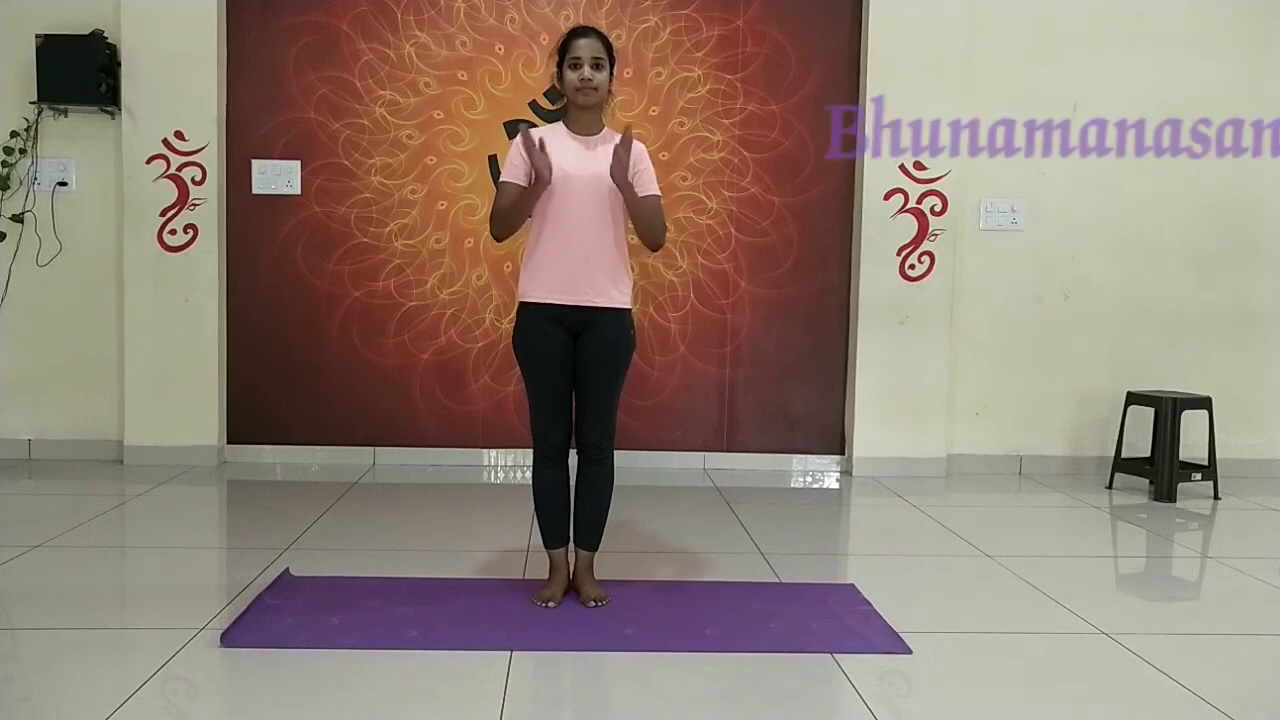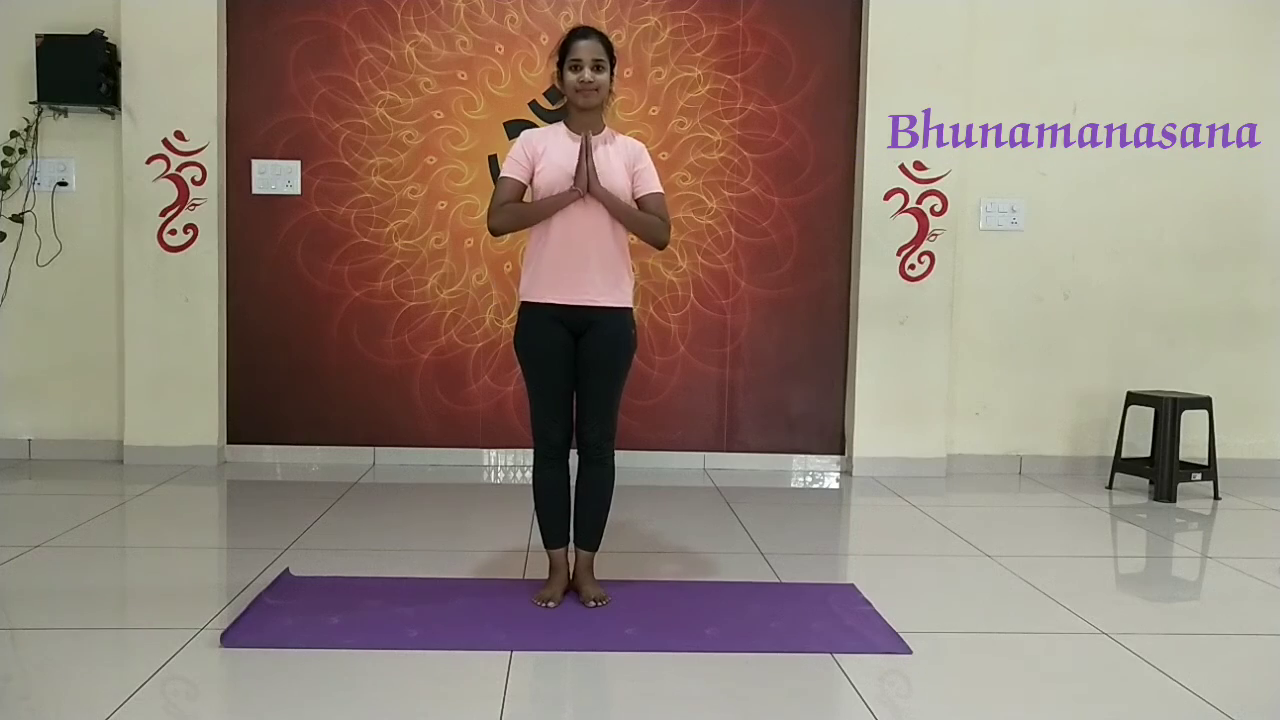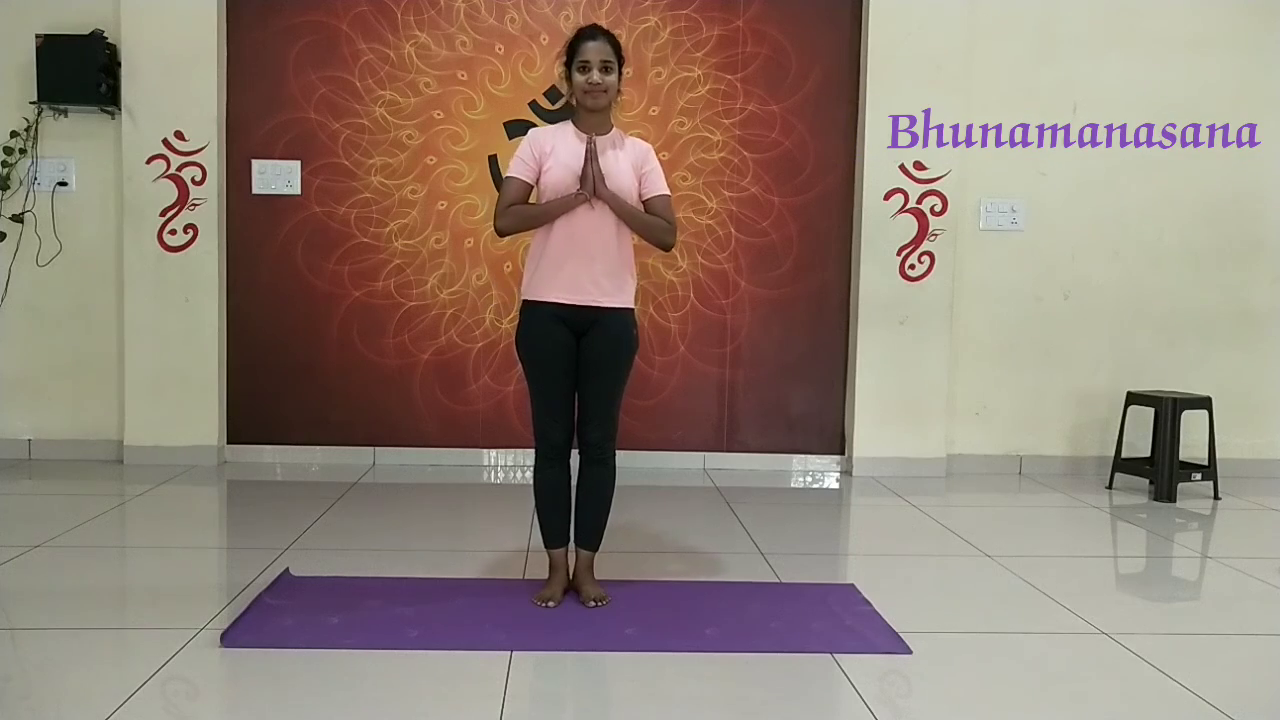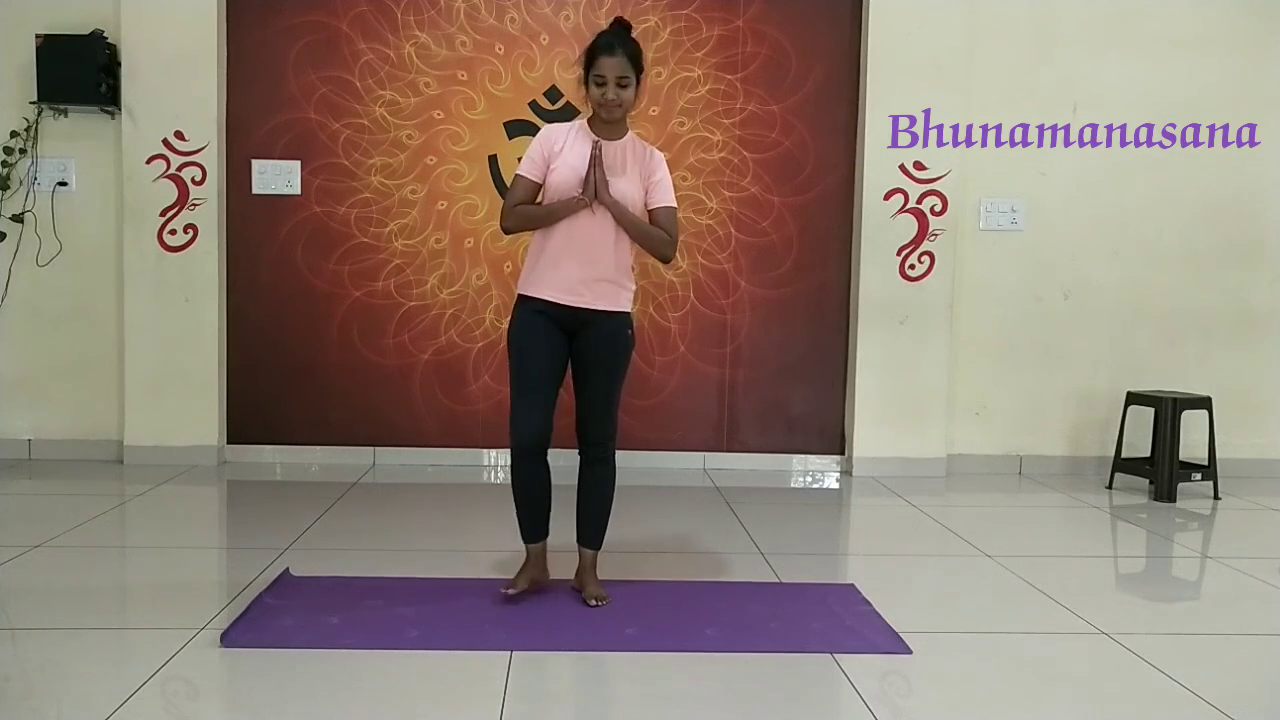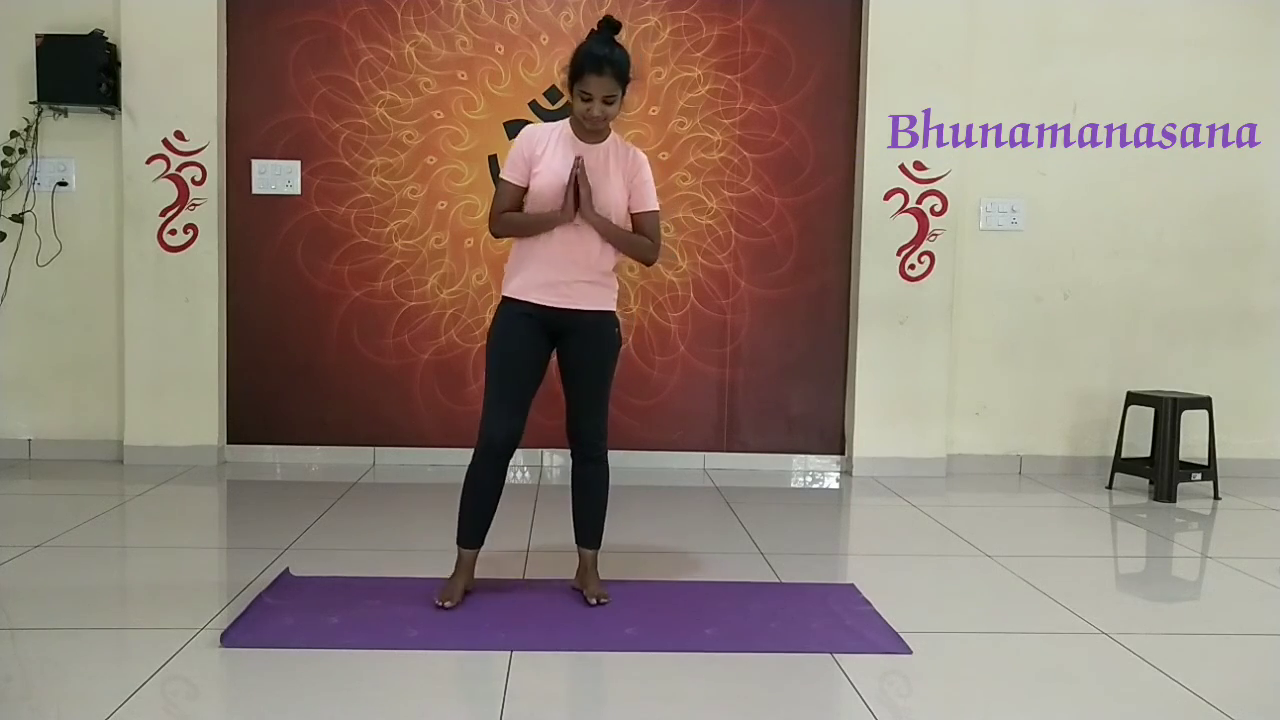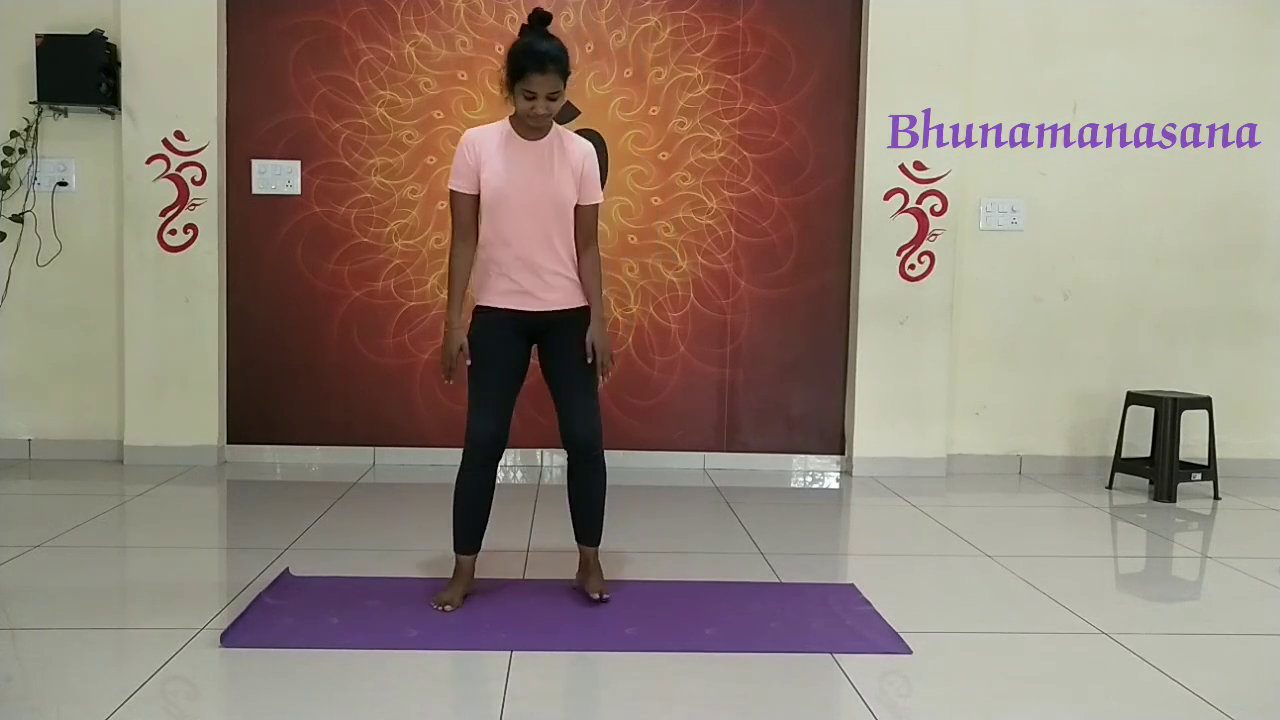
dt=0.3s
person 1, frame 1
left shoulder: (631, 152)
right shoulder: (531, 144)
left elbow: (656, 238)
right elbow: (499, 228)
left wrist: (621, 183)
right wrist: (537, 182)
left hip: (608, 313)
right hip: (542, 310)
left knee: (596, 440)
right knee: (550, 440)
left ankle: (585, 566)
right ankle: (557, 565)
person 1, frame 2
left shoulder: (631, 152)
right shoulder: (532, 143)
left elbow: (661, 233)
right elbow: (498, 220)
left wrist: (600, 192)
right wrist: (570, 192)
left hip: (609, 314)
right hip: (544, 311)
left knee: (597, 440)
right knee: (550, 439)
left ankle: (585, 566)
right ankle: (556, 565)
person 1, frame 3
left shoulder: (638, 154)
right shoulder: (540, 142)
left elbow: (666, 235)
right elbow: (504, 220)
left wrist: (608, 194)
right wrist: (575, 196)
left hip: (610, 315)
right hip: (546, 310)
left knee: (598, 442)
right knee: (551, 440)
left ankle: (586, 566)
right ankle: (557, 566)
person 1, frame 4
left shoulder: (651, 160)
right shoulder: (552, 139)
left elbow: (667, 247)
right elbow: (511, 218)
left wrist: (610, 202)
right wrist: (577, 199)
left hip: (607, 316)
right hip: (540, 308)
left knee: (597, 442)
right knee: (528, 435)
left ankle: (587, 566)
right ankle: (535, 558)
person 1, frame 5
left shoulder: (632, 161)
right shoulder: (533, 141)
left elbow: (650, 248)
right elbow: (499, 220)
left wrist: (594, 216)
right wrist: (556, 212)
left hip: (593, 317)
right hip: (524, 308)
left knee: (589, 441)
right knee: (496, 436)
left ankle: (587, 566)
right ankle: (464, 565)
person 1, frame 6
left shoulder: (580, 154)
right shoulder: (476, 145)
left elbow: (586, 243)
right elbow: (462, 240)
left wrist: (596, 318)
right wrist: (453, 321)
left hip: (566, 315)
right hip: (497, 315)
left knee: (585, 438)
right knee: (483, 441)
left ankle: (589, 561)
right ankle: (463, 570)
